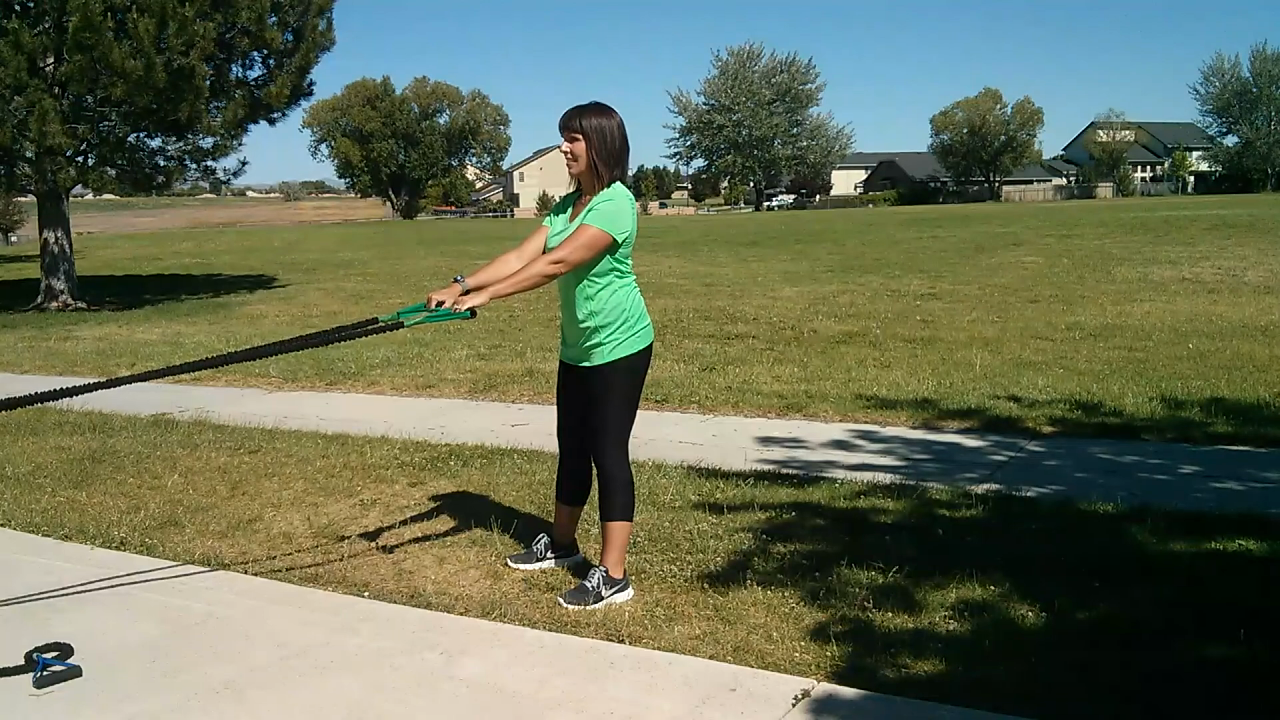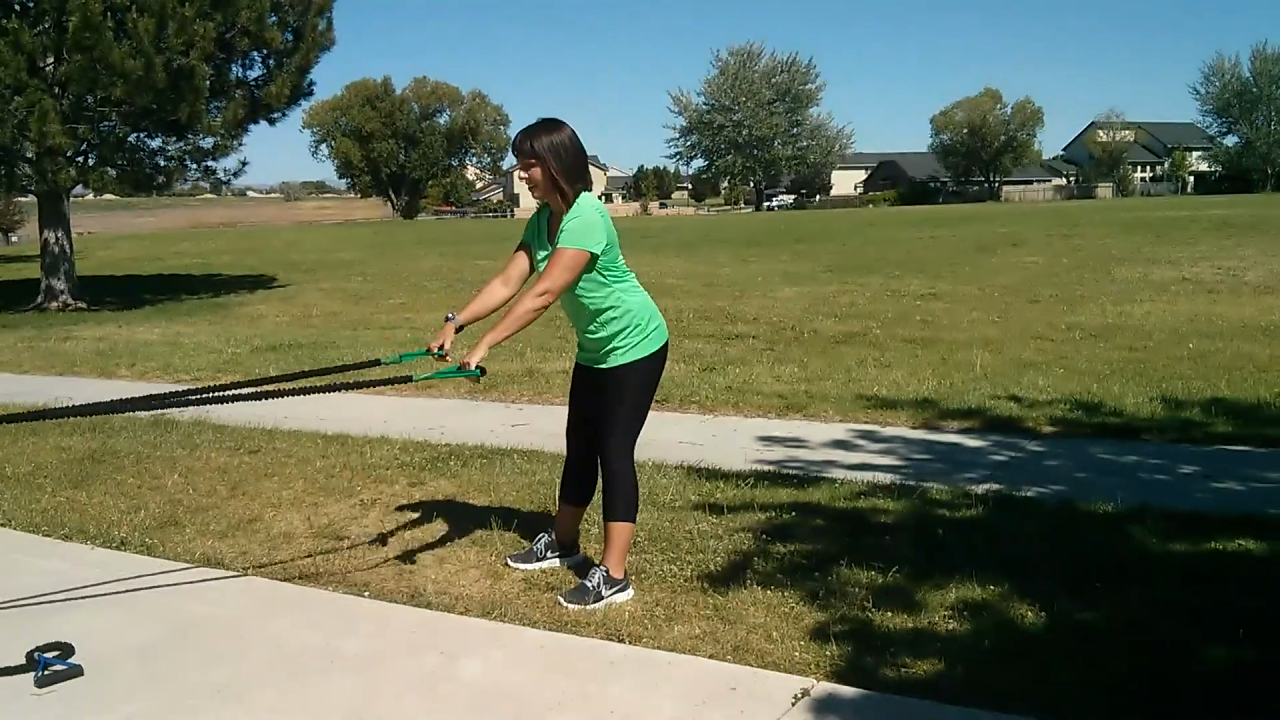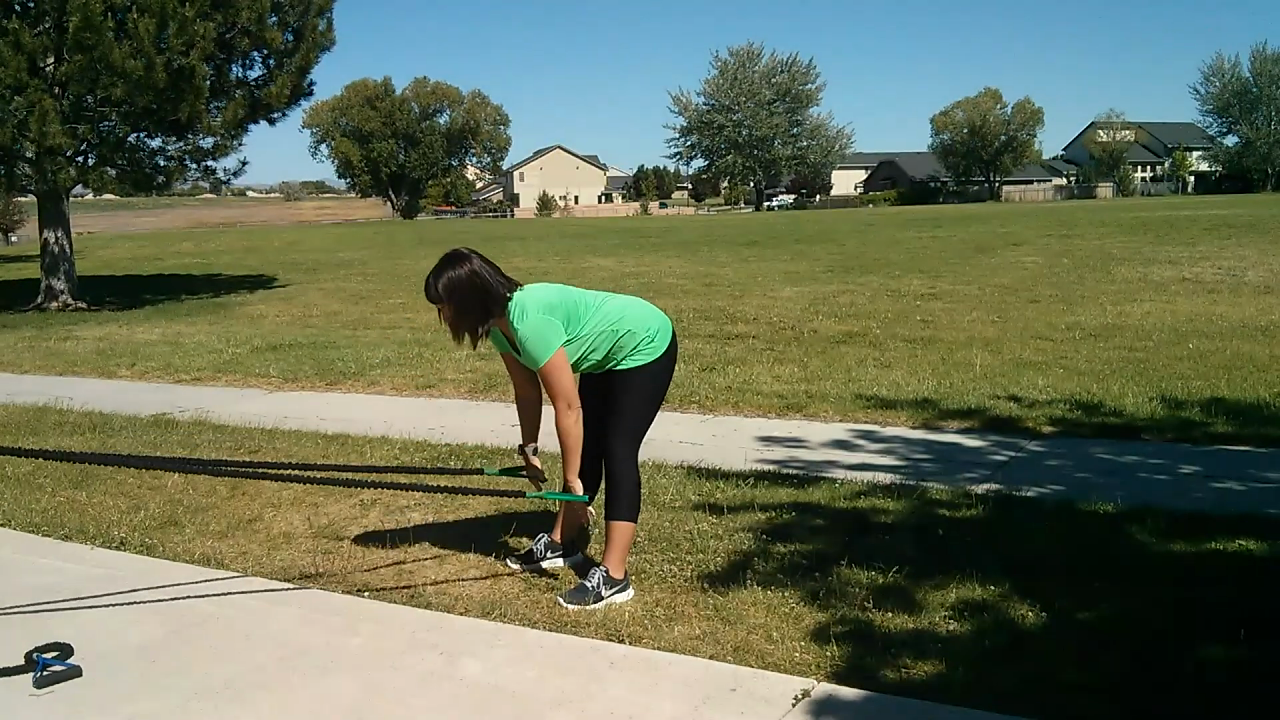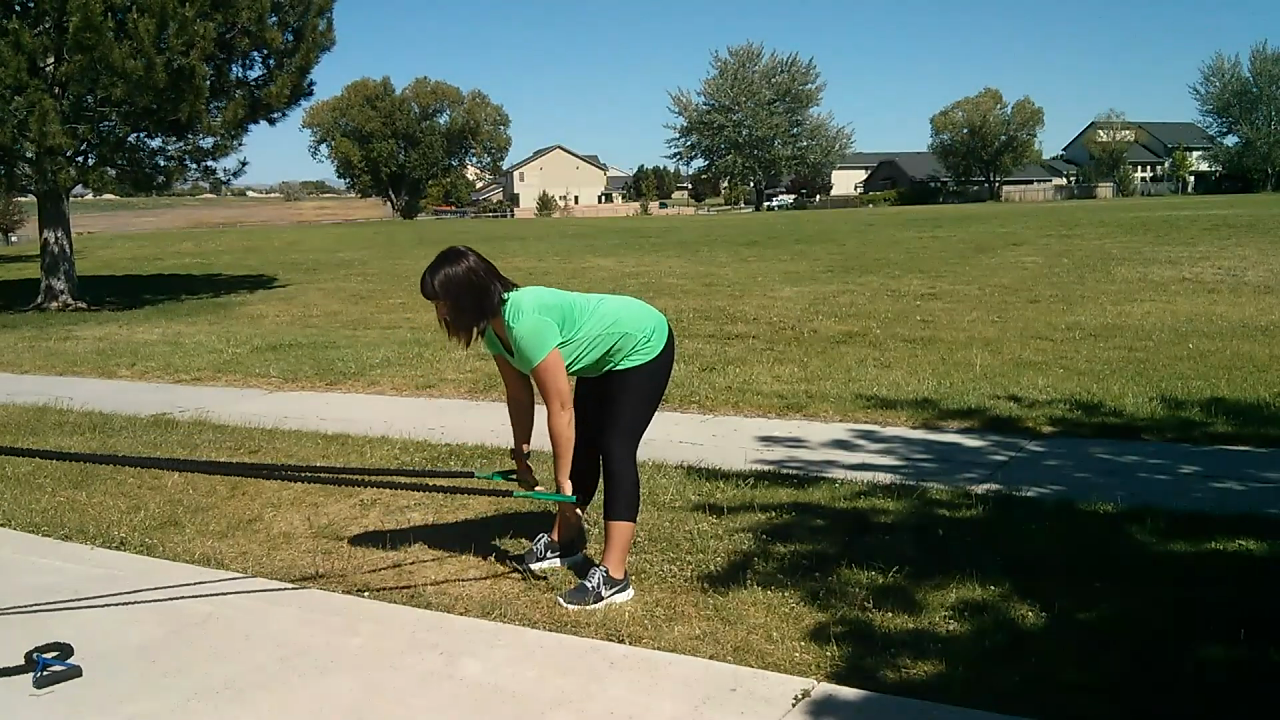
dt=0.7s
person 1, frame 1
left shoulder: (616, 203)
right shoulder: (567, 204)
left elbow: (557, 263)
right elbow: (523, 254)
left wrist: (486, 295)
right wrist: (461, 284)
left hip: (618, 348)
right hip: (577, 348)
left knee: (608, 452)
right knee: (572, 448)
left ankle: (613, 577)
right ankle: (561, 543)
person 1, frame 2
left shoulder: (586, 216)
right shoulder: (542, 219)
left elbow: (544, 293)
right elbow: (508, 281)
left wrist: (485, 345)
right wrist: (455, 322)
left hip: (633, 348)
right hip: (595, 351)
left knee: (613, 452)
right knee: (579, 448)
left ankle: (613, 576)
right ankle: (562, 543)
person 1, frame 3
left shoulder: (529, 322)
right shoulder: (499, 322)
left elbow: (568, 408)
right elbow: (528, 391)
left wrist: (573, 479)
right wrist: (530, 450)
left hip: (644, 347)
right hip: (607, 353)
left knee: (617, 449)
right knee: (587, 445)
left ankle: (613, 577)
right ankle: (563, 542)
person 1, frame 4
left shoulder: (524, 322)
right shoulder: (493, 323)
left elbow: (561, 408)
right elbow: (519, 394)
left wrist: (563, 479)
right wrist: (521, 454)
left hip: (641, 346)
right hip: (604, 355)
left knee: (615, 450)
right knee: (583, 445)
left ankle: (613, 578)
right ankle: (564, 542)
